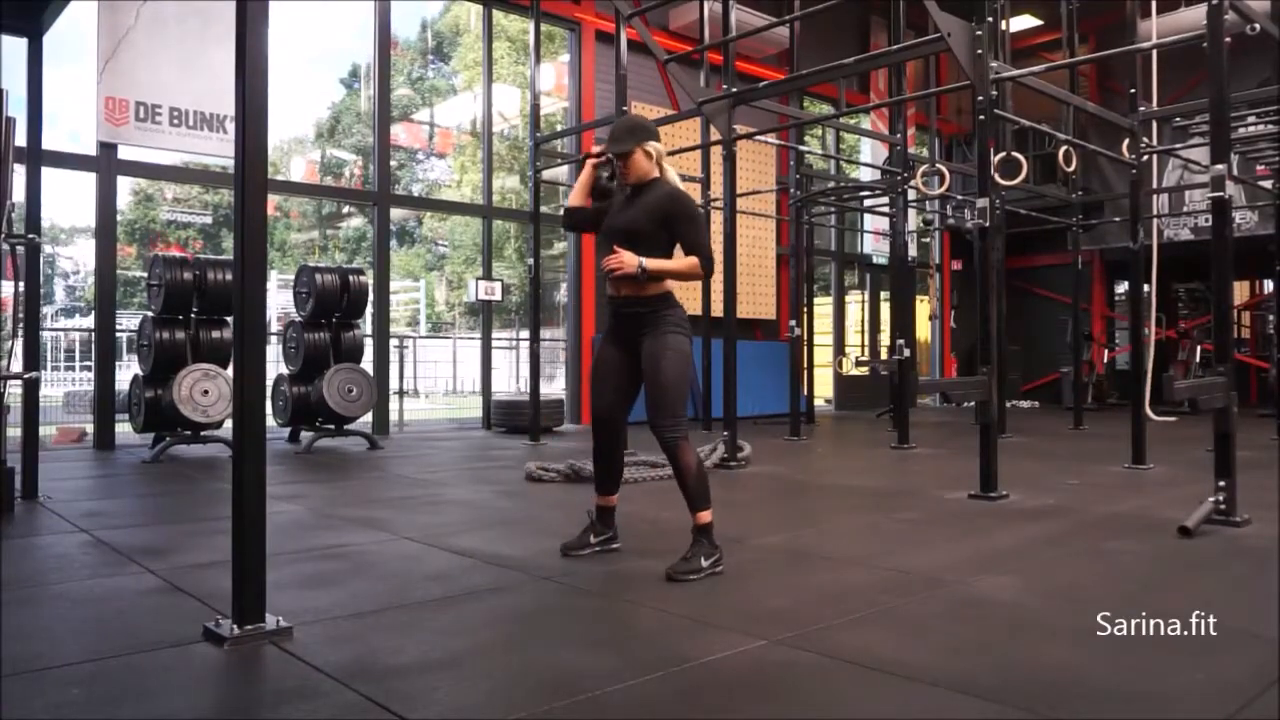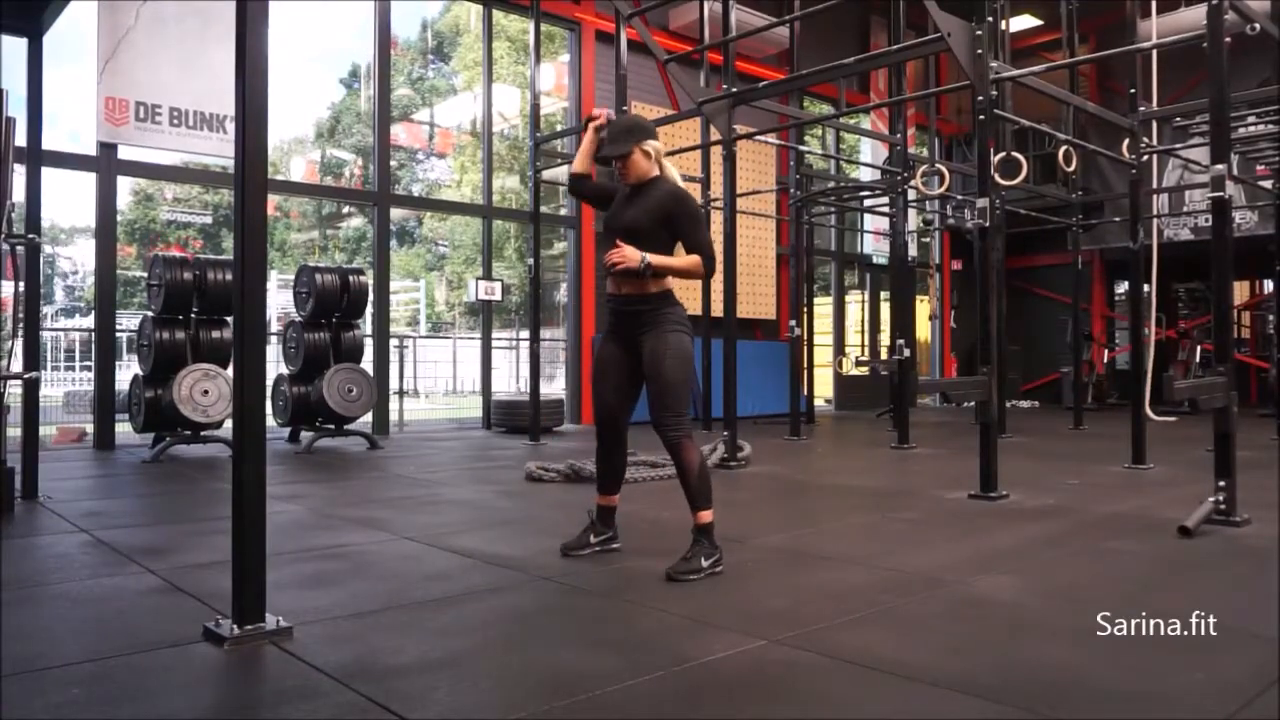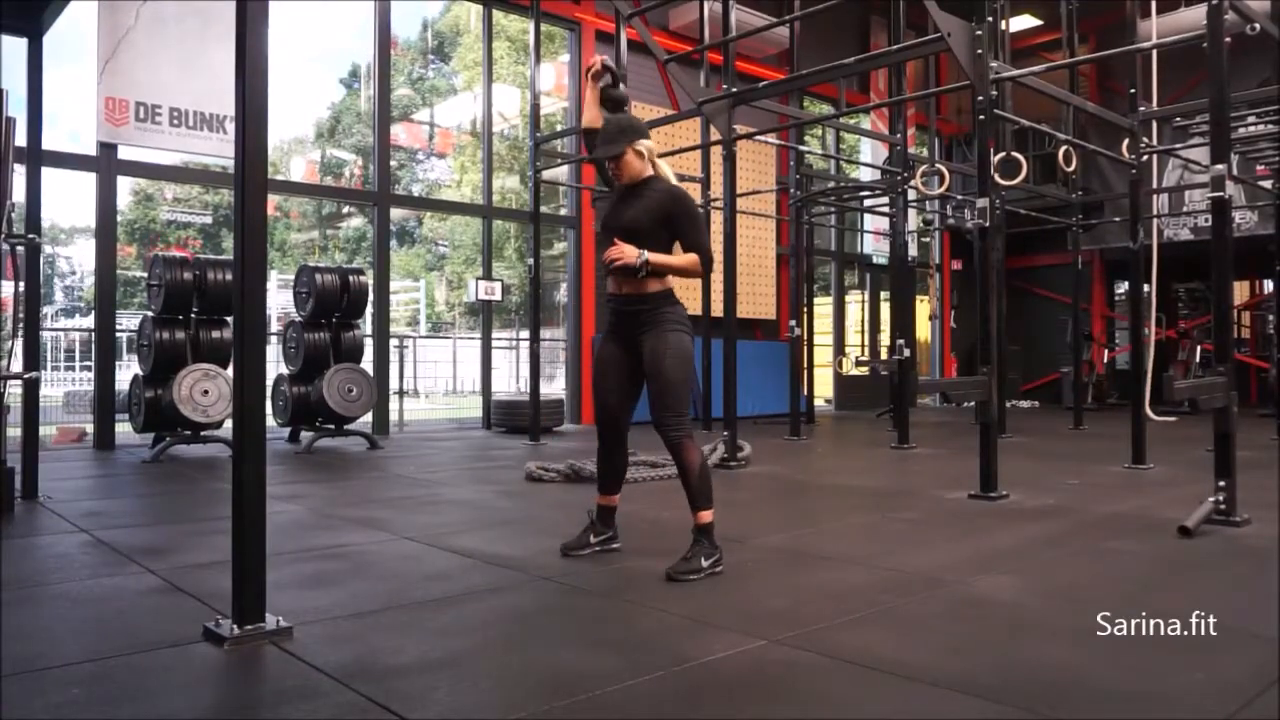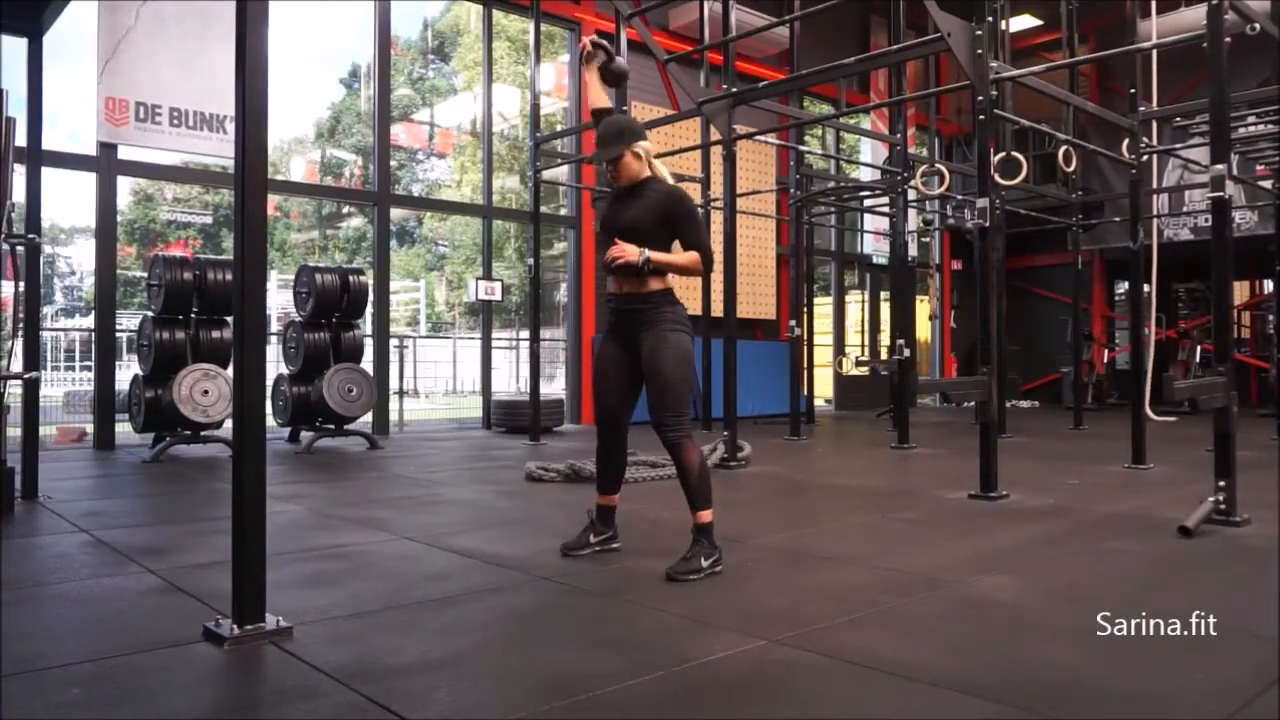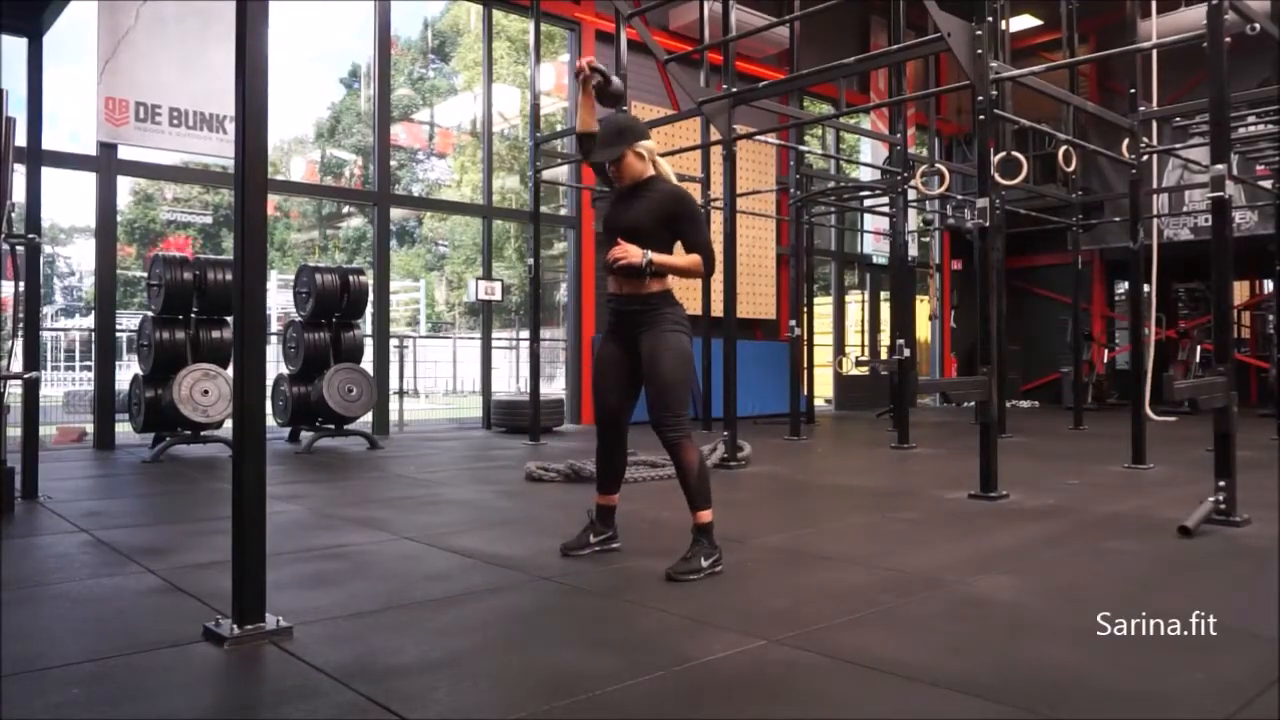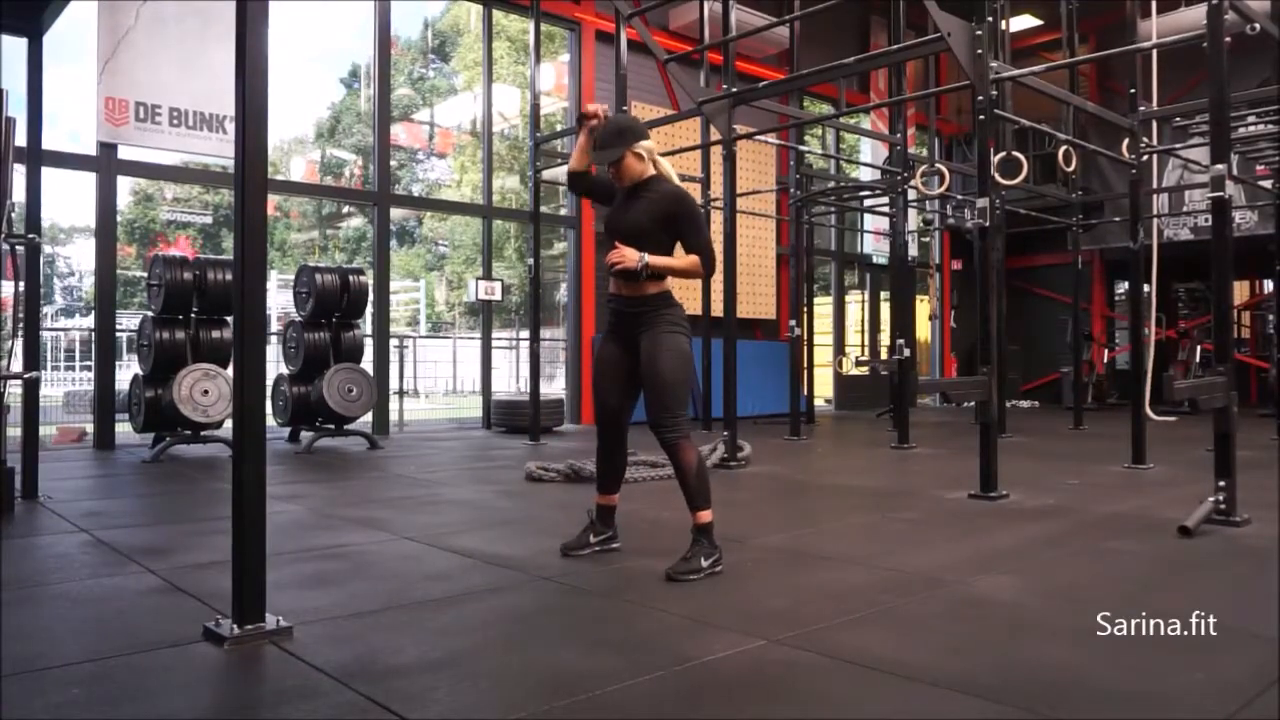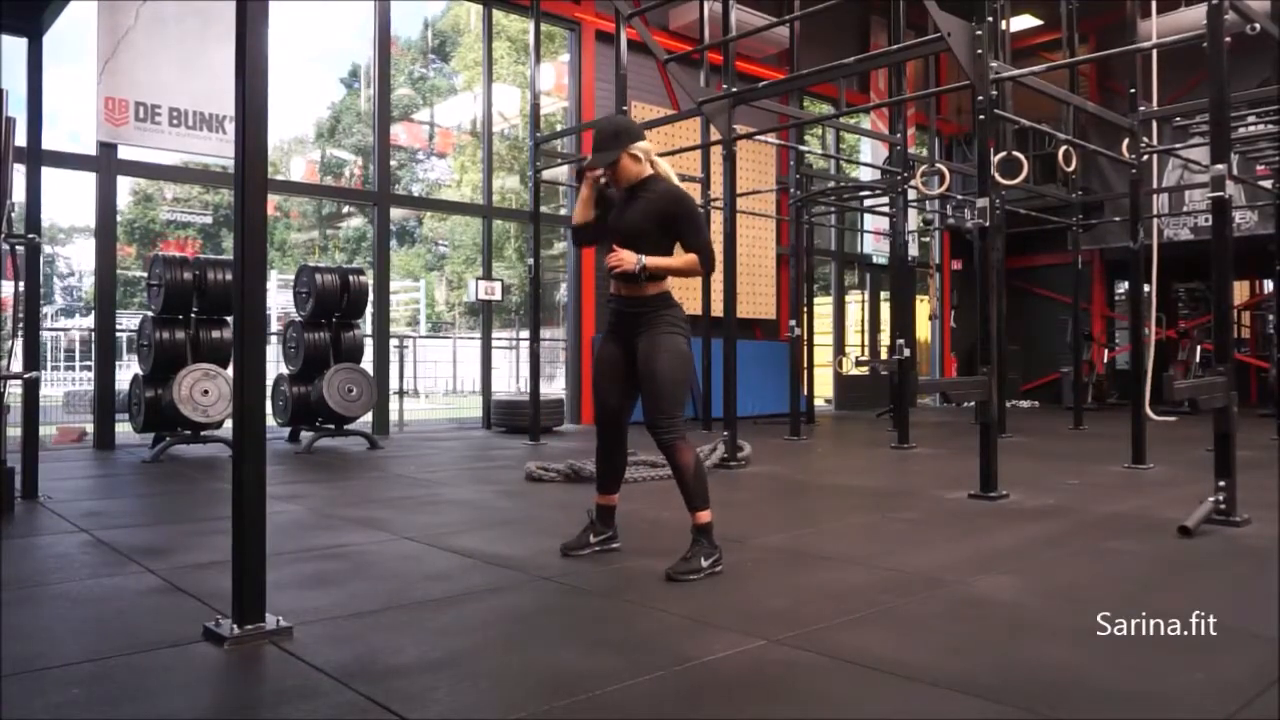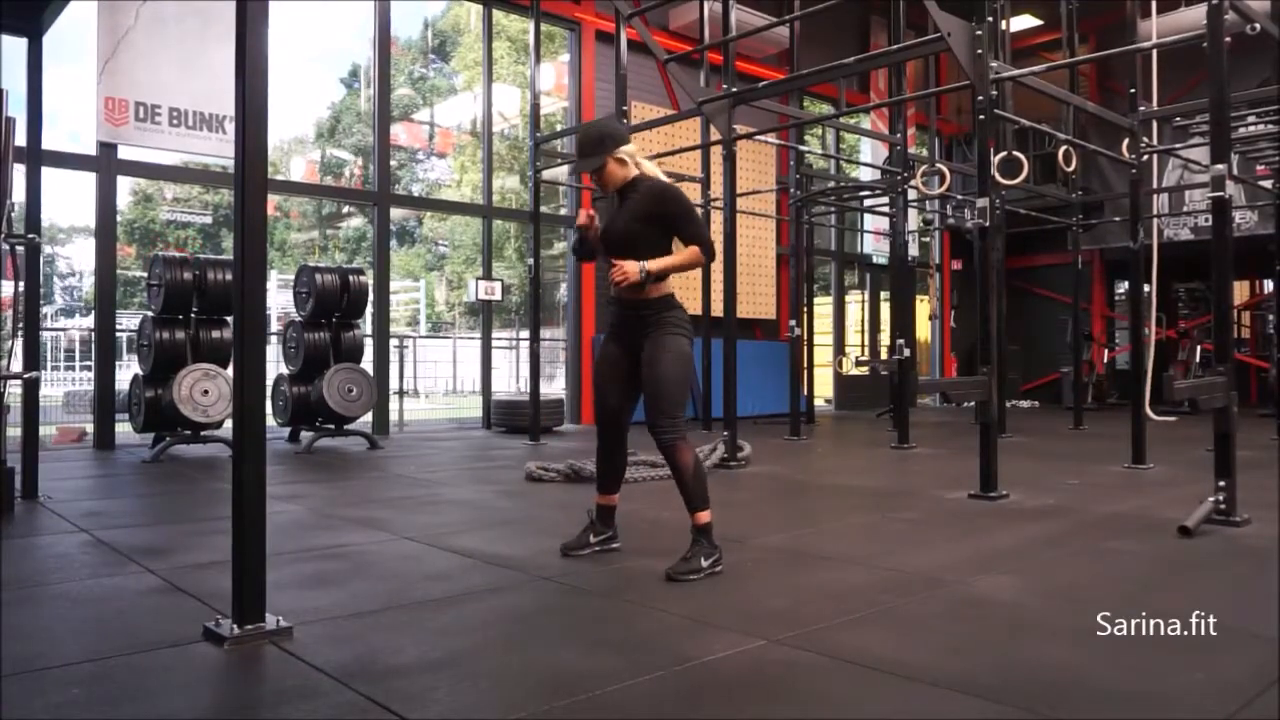
dt=0.1s
person 1, frame 1
left shoulder: (673, 199)
right shoulder: (623, 201)
left elbow: (703, 265)
right elbow: (573, 219)
left wrist: (642, 264)
right wrist: (588, 166)
left hip: (660, 321)
right hip: (618, 324)
left knee: (669, 430)
right knee: (604, 425)
left ankle: (707, 546)
right ankle: (604, 528)
person 1, frame 2
left shoulder: (674, 197)
right shoulder: (623, 196)
left elbow: (704, 263)
right elbow: (578, 181)
left wrist: (645, 259)
right wrist: (594, 131)
left hip: (660, 320)
right hip: (619, 323)
left knee: (672, 430)
right knee: (607, 425)
left ankle: (708, 545)
right ankle: (604, 527)
person 1, frame 3
left shoulder: (671, 197)
right shoulder: (621, 189)
left elbow: (701, 262)
right elbow: (590, 135)
left wrist: (644, 257)
right wrist: (592, 84)
left hip: (661, 320)
right hip: (618, 323)
left knee: (674, 429)
right knee: (609, 425)
left ankle: (707, 543)
right ankle: (604, 525)
person 1, frame 4
left shoulder: (670, 197)
right shoulder: (620, 191)
left elbow: (702, 260)
right elbow: (598, 120)
left wrist: (645, 255)
right wrist: (591, 67)
left hip: (660, 319)
right hip: (617, 323)
left knee: (672, 428)
right knee: (608, 424)
left ankle: (707, 542)
right ankle: (604, 525)
person 1, frame 5
left shoulder: (672, 197)
right shoulder: (621, 188)
left elbow: (703, 262)
right elbow: (587, 140)
left wrist: (646, 258)
right wrist: (587, 88)
left hip: (660, 321)
right hip: (618, 322)
left knee: (671, 427)
right knee: (609, 420)
left ankle: (706, 542)
right ankle: (604, 526)
person 1, frame 6
left shoulder: (671, 196)
right shoulder: (622, 193)
left elbow: (705, 263)
right elbow: (577, 179)
left wrist: (645, 260)
right wrist: (589, 129)
left hip: (659, 323)
right hip: (618, 324)
left knee: (670, 430)
right knee: (608, 425)
left ankle: (707, 544)
right ankle: (604, 526)
person 1, frame 7
left shoulder: (670, 196)
right shoulder: (621, 196)
left elbow: (703, 259)
right elbow: (582, 232)
left wrist: (643, 263)
right wrist: (591, 185)
left hip: (658, 322)
right hip: (618, 323)
left knee: (666, 429)
right knee: (608, 423)
left ankle: (706, 545)
right ankle: (604, 527)
person 1, frame 8
left shoulder: (659, 193)
right shoulder: (617, 199)
left elbow: (703, 249)
right elbow: (588, 251)
left wrist: (647, 267)
right wrist: (589, 229)
left hip: (662, 323)
right hip: (621, 325)
left knee: (666, 431)
right knee: (609, 424)
left ankle: (706, 545)
right ankle: (604, 526)
